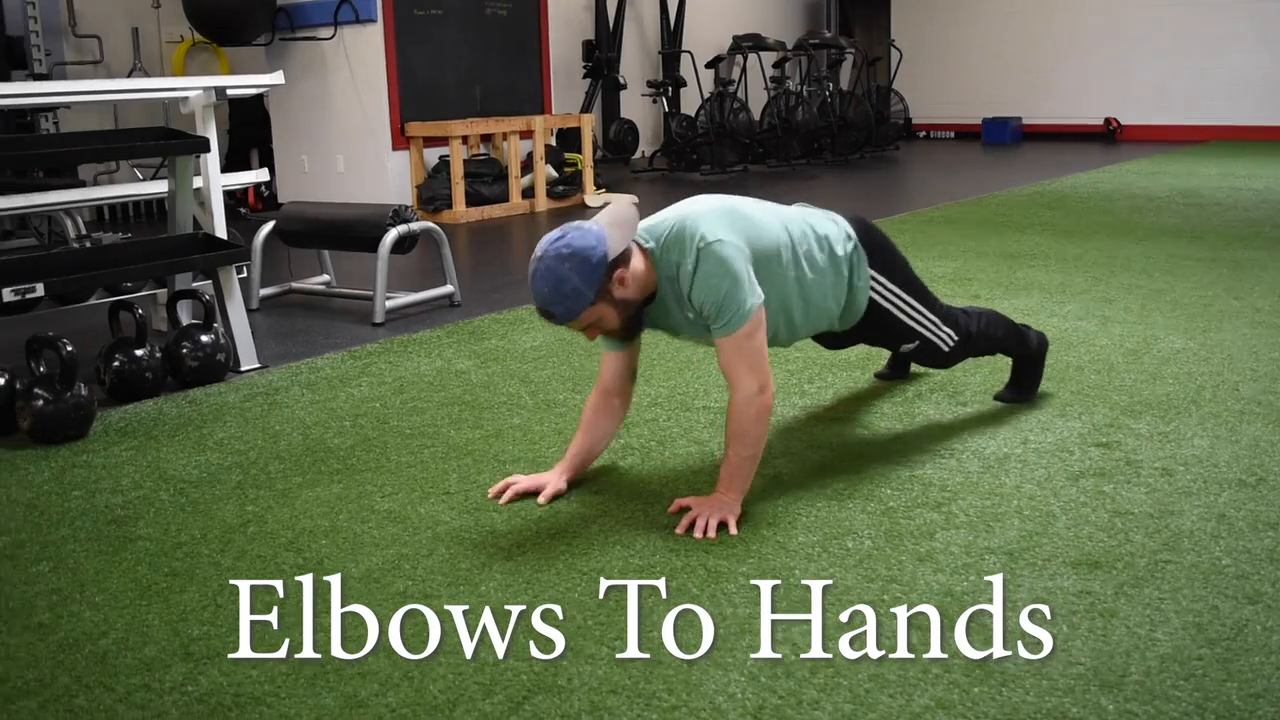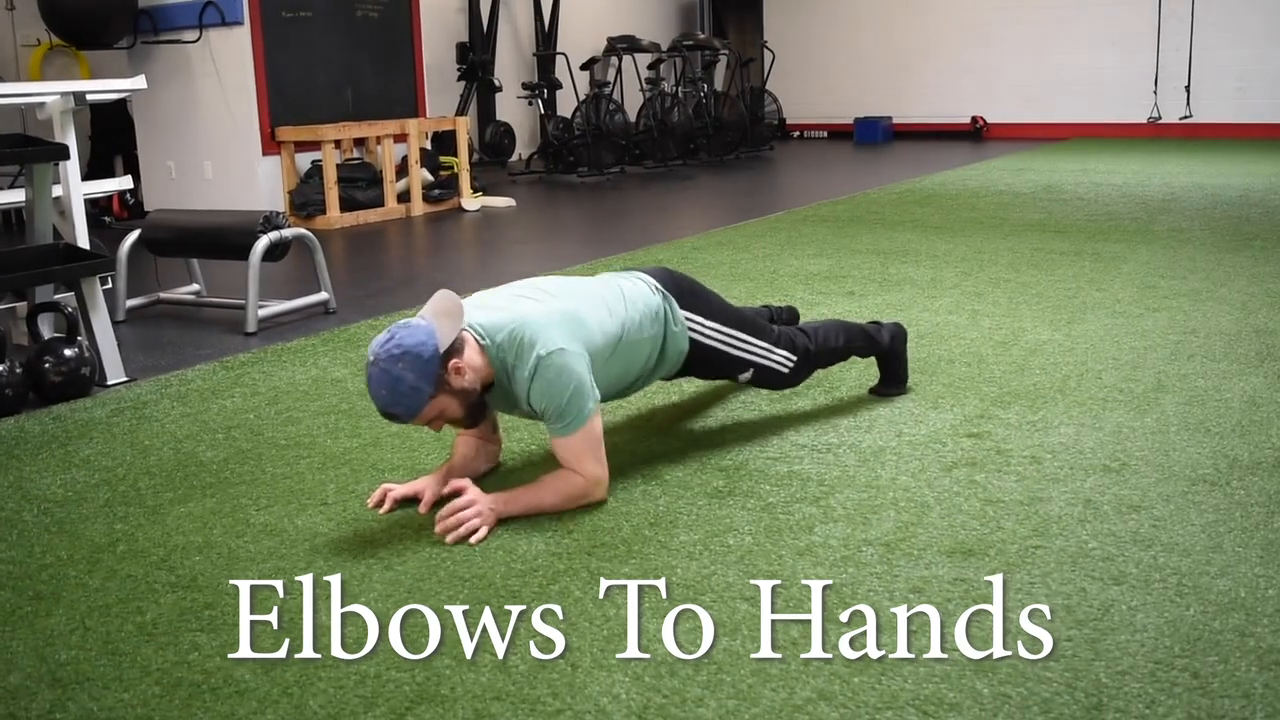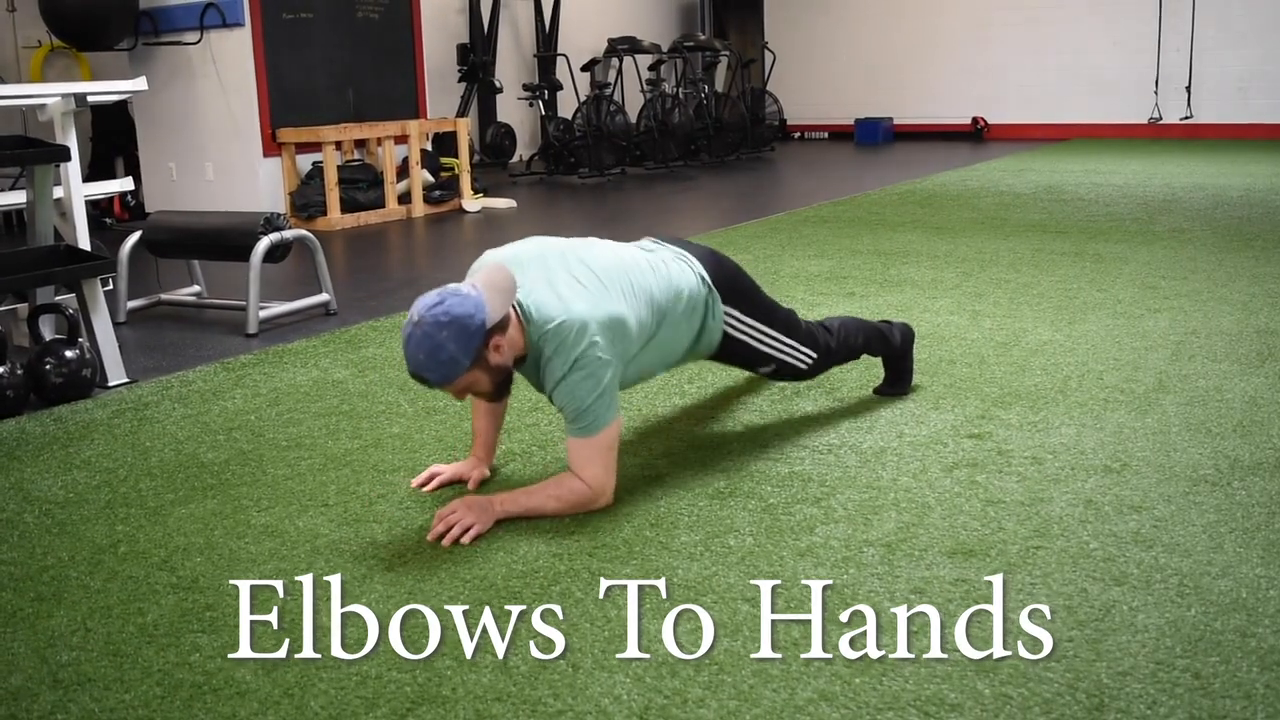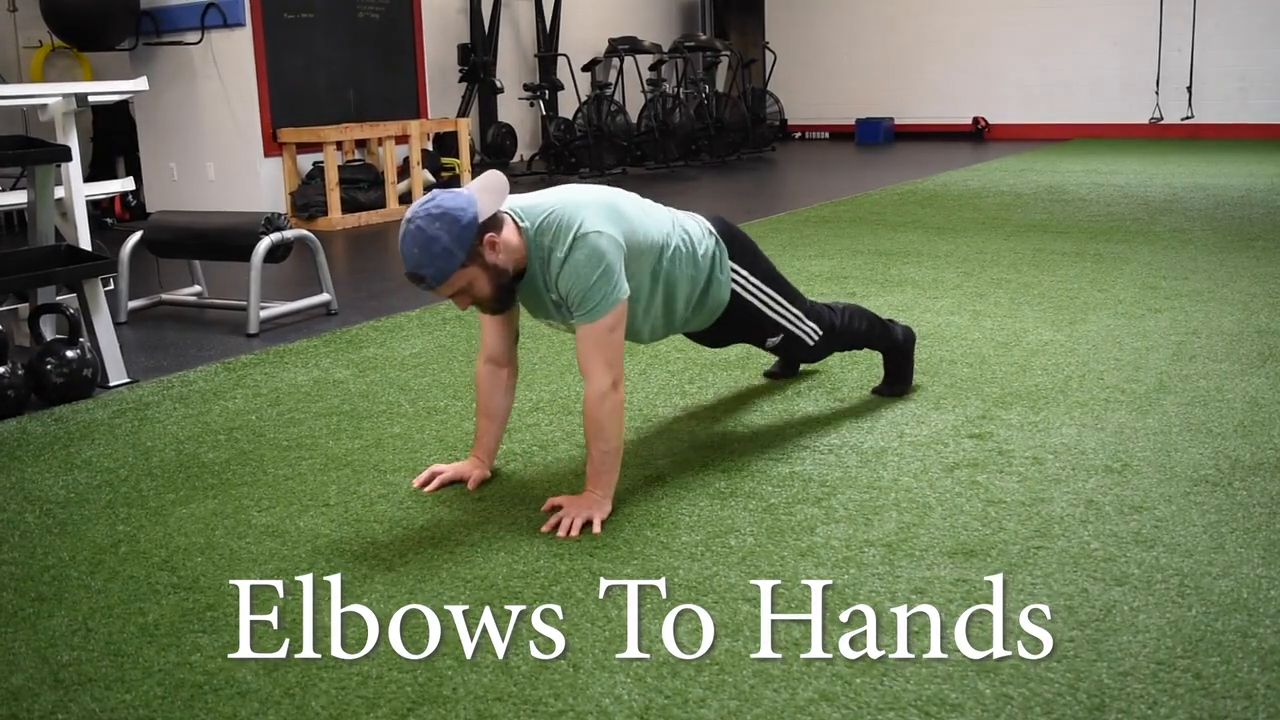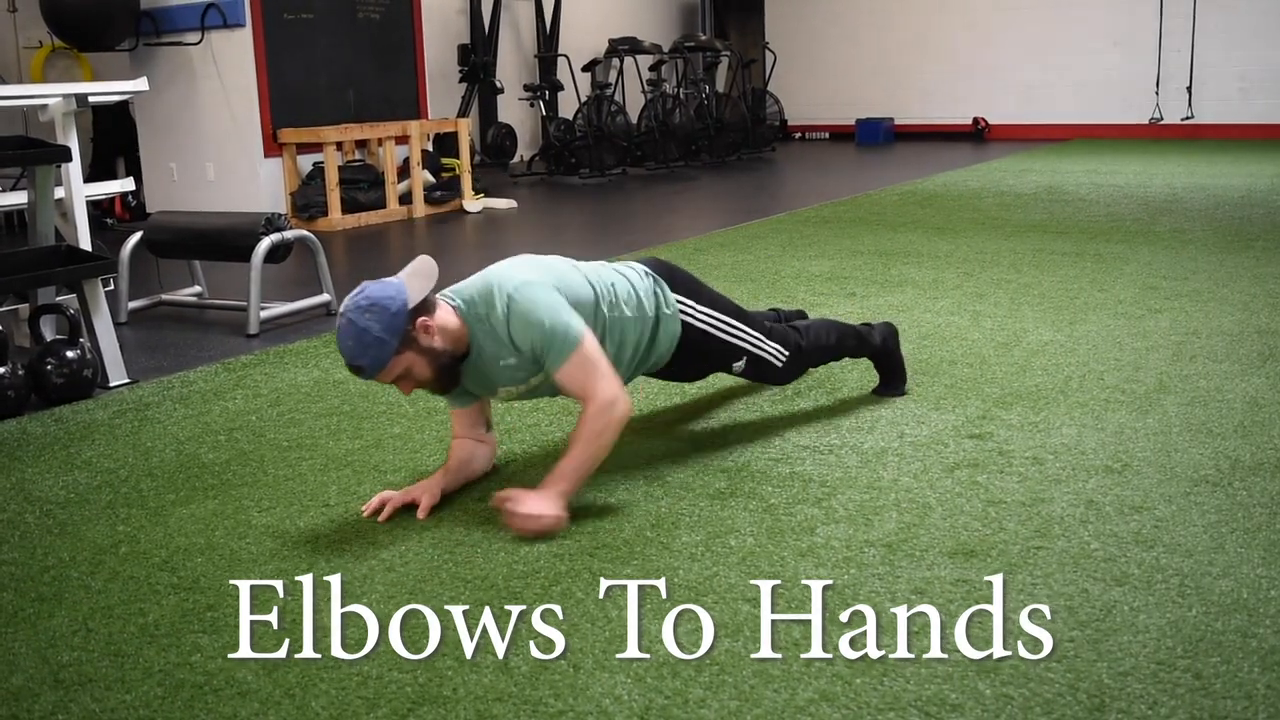
dt=1s
person 1, frame 1
left shoulder: (707, 255)
right shoulder: (617, 273)
left elbow: (754, 390)
right elbow: (612, 394)
left wrist: (728, 497)
right wrist: (563, 470)
left hip: (852, 266)
right hip: (812, 289)
left knee: (944, 342)
right knee: (854, 338)
left ankle: (1025, 346)
right ankle: (902, 351)
person 1, frame 2
left shoulder: (545, 358)
right shoulder: (451, 341)
left elbow: (591, 479)
right elbow: (482, 443)
left wrist: (495, 504)
right wrist: (441, 476)
left hip: (672, 318)
right hip: (628, 305)
left knee: (791, 358)
left ankle: (882, 339)
right ankle: (776, 316)
person 1, frame 3
left shoulder: (576, 349)
right shoulder: (487, 284)
left elbow: (595, 487)
right elbow: (496, 375)
left wrist: (493, 506)
right wrist: (478, 459)
left hip: (706, 299)
right hip: (660, 263)
left knee: (809, 352)
left ankle: (891, 341)
right ankle: (777, 326)
person 1, frame 4
left shoulder: (581, 244)
right shoulder: (489, 247)
left elbow: (604, 383)
right elbow: (497, 362)
left wrist: (598, 496)
right wrist: (480, 459)
left hip: (715, 269)
right hip: (679, 287)
left knee: (813, 334)
left ankle: (893, 340)
right ankle: (789, 355)
person 1, frame 5
left shoulder: (517, 303)
right shoulder: (448, 348)
left elbow: (610, 401)
right elbow: (476, 442)
left wrist: (553, 493)
right wrist: (437, 481)
left hip: (661, 308)
right hip: (644, 335)
left knee: (784, 358)
left ankle: (874, 340)
right ankle: (781, 317)
